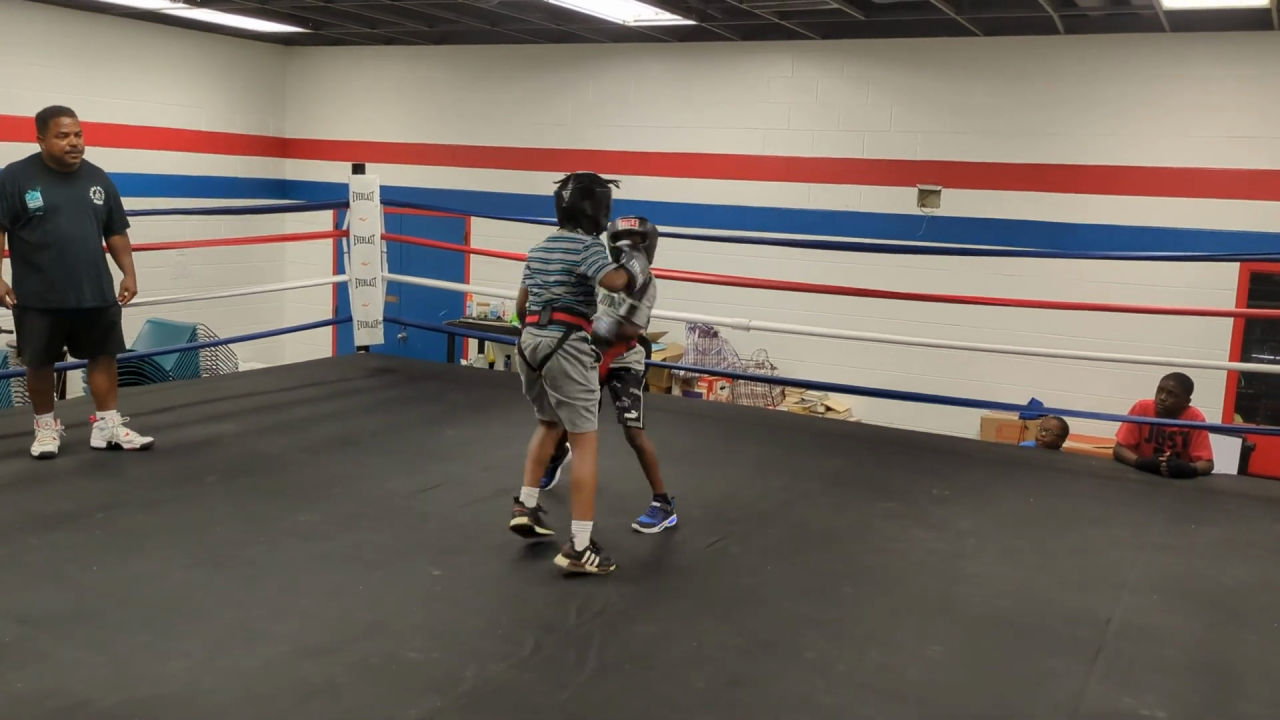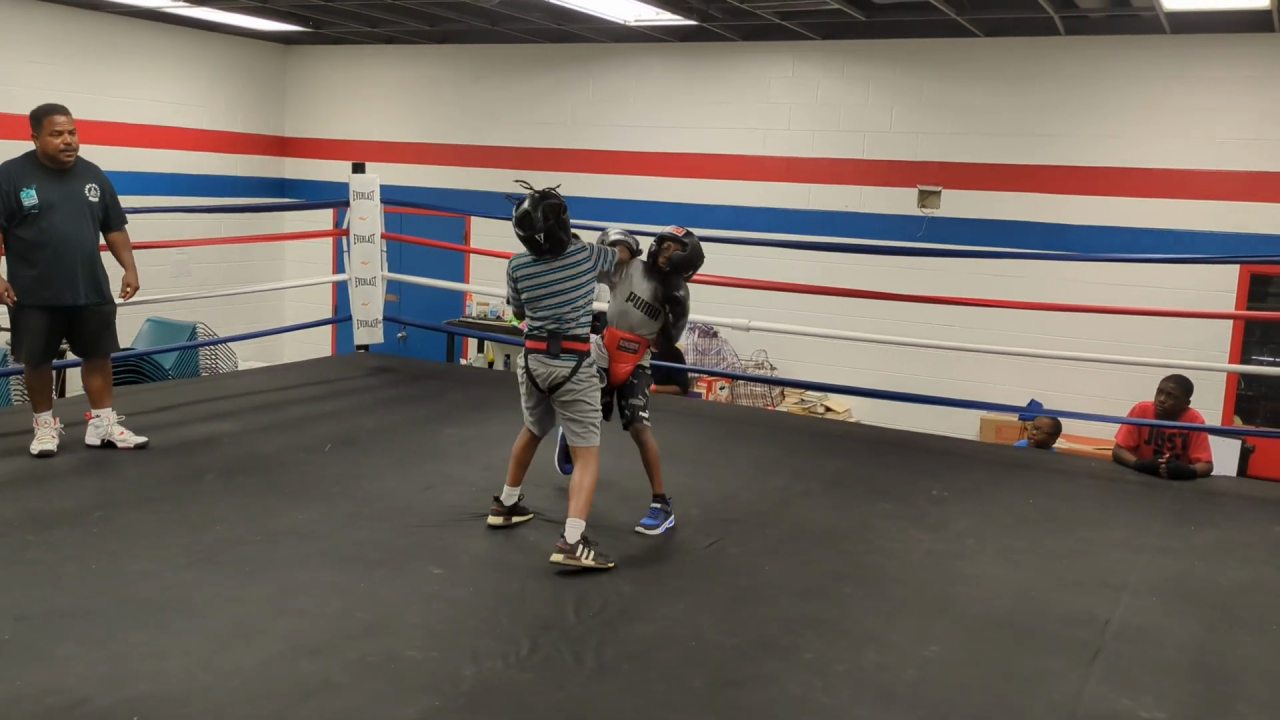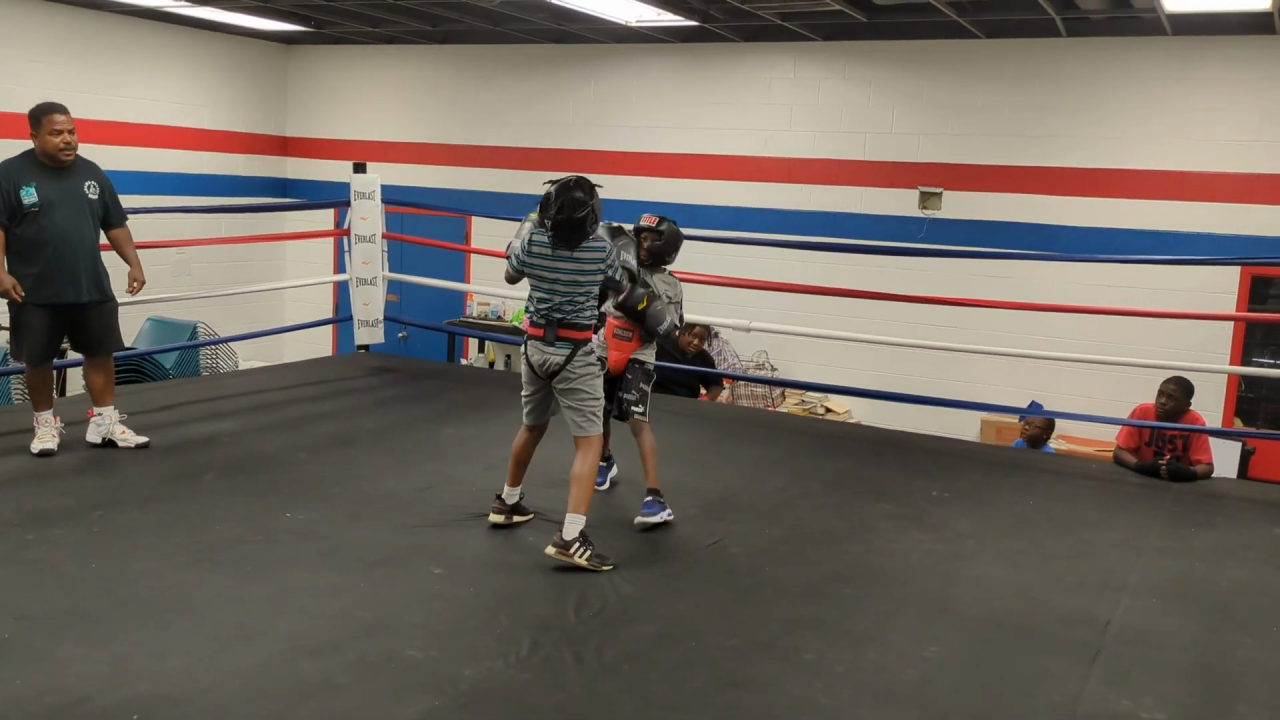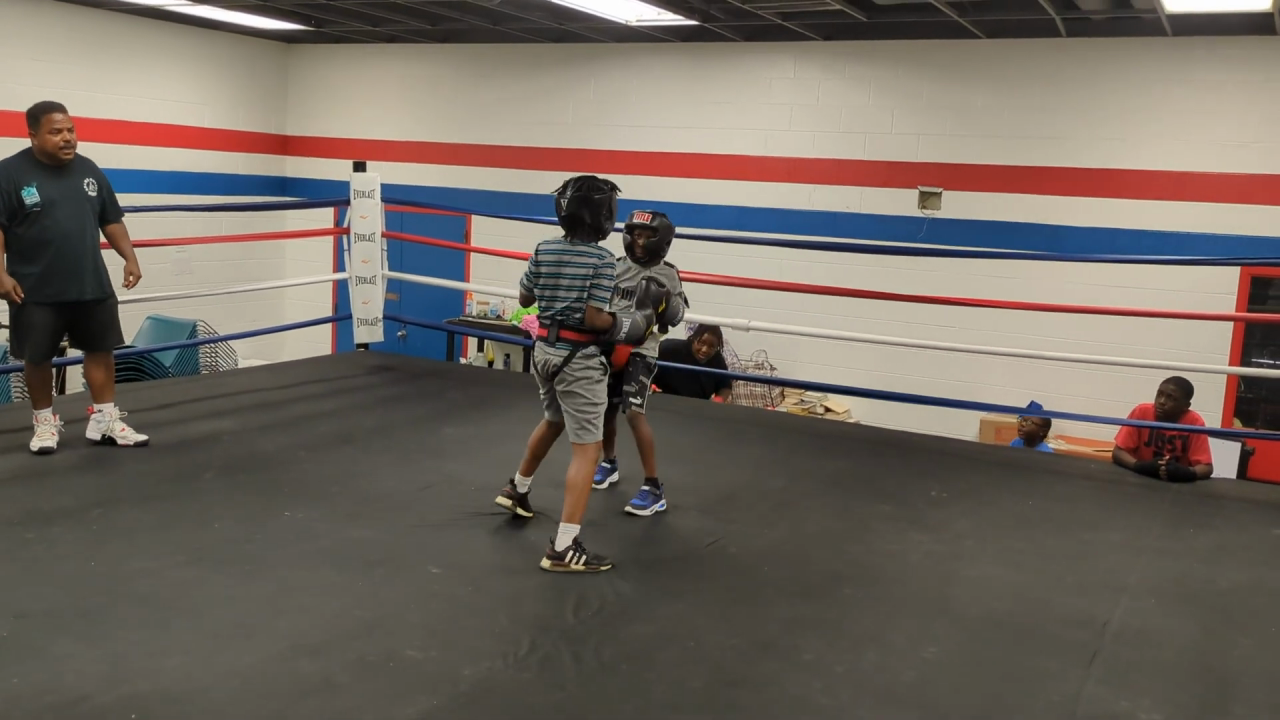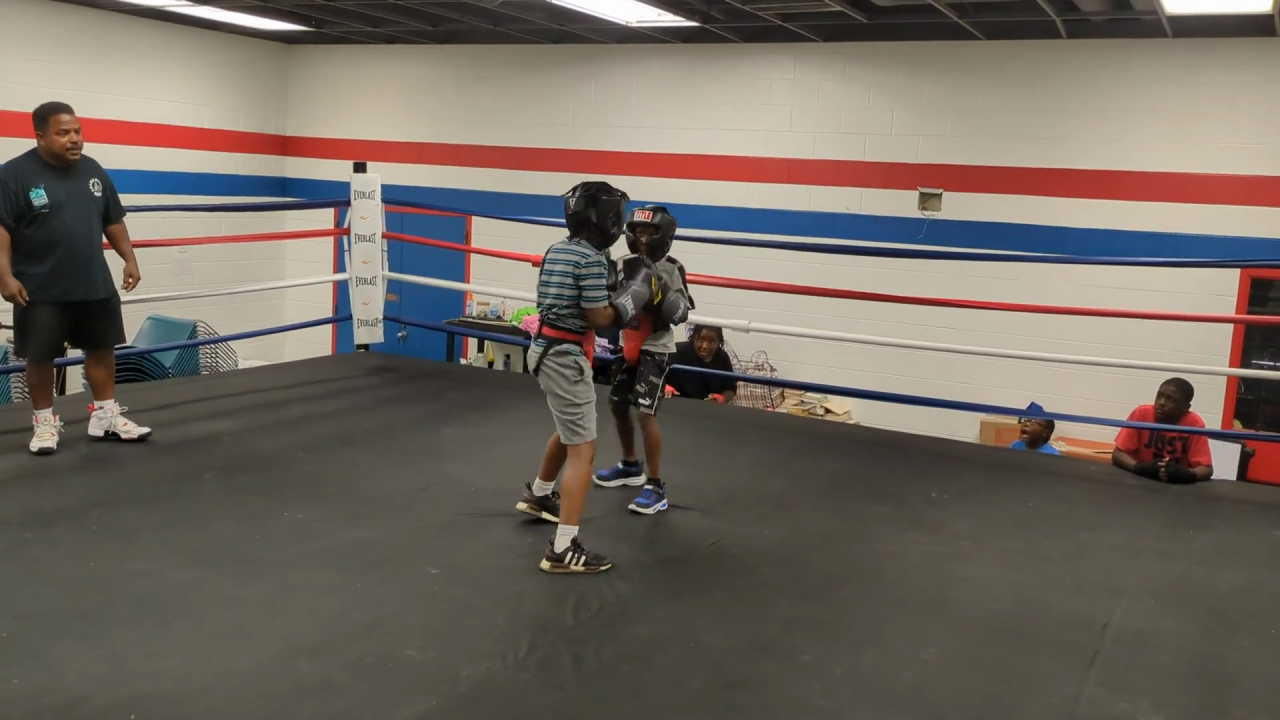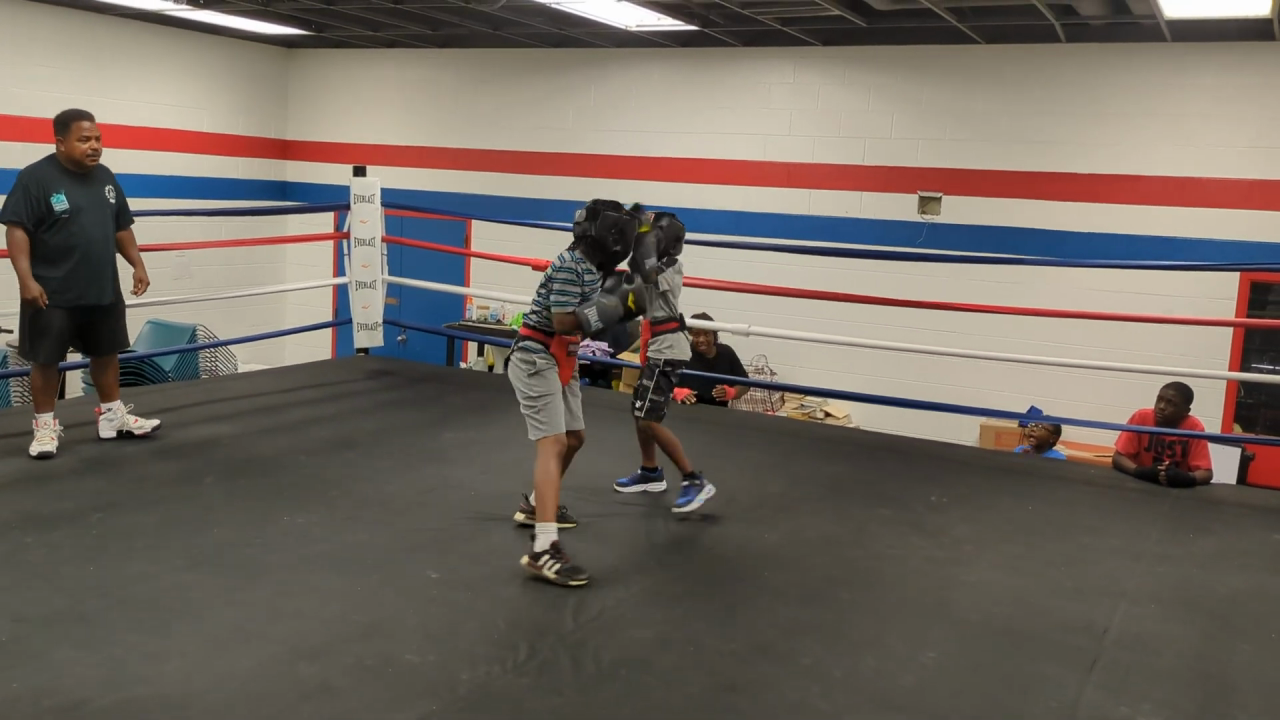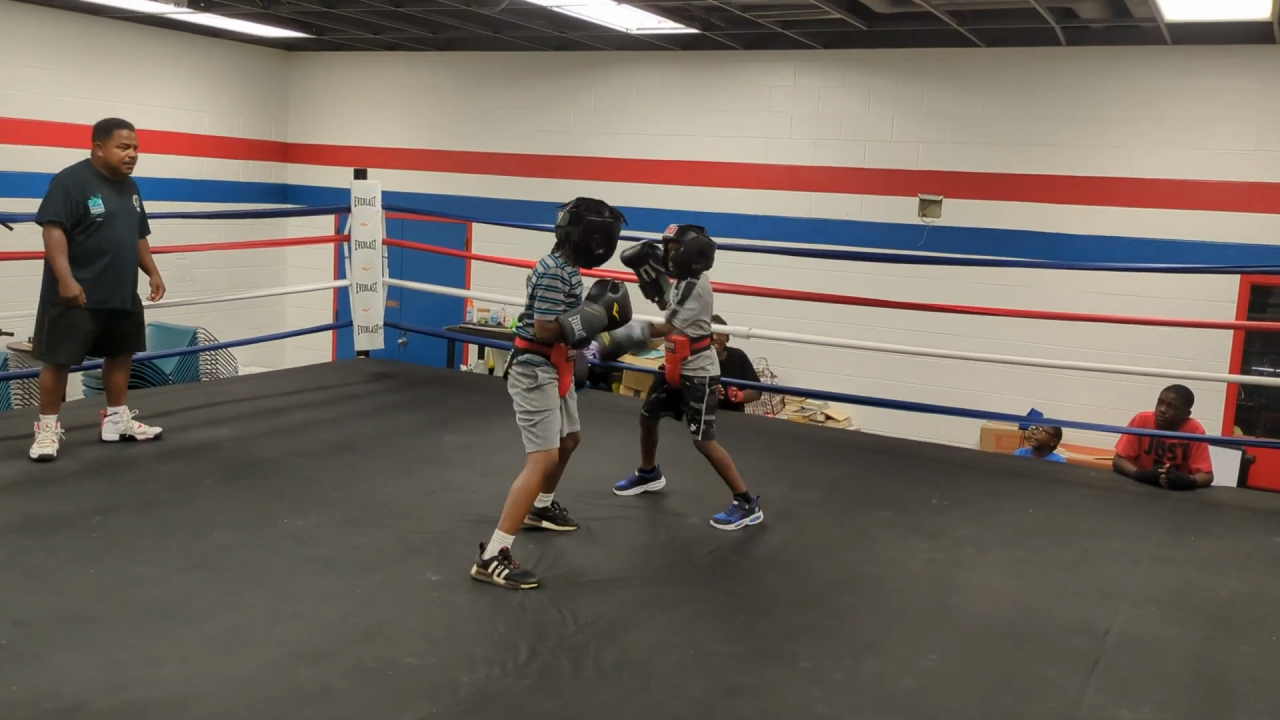
dt=0.2s
person 1, frame 1
left shoulder: (540, 247)
right shoulder: (588, 244)
left elbow: (523, 305)
right elbow: (613, 280)
right wrist: (636, 270)
left hip: (530, 340)
right hip: (568, 345)
left knee: (550, 424)
right knee: (584, 442)
left ankle: (527, 507)
right ankle: (579, 545)
person 1, frame 2
left shoulder: (519, 267)
right shoulder: (586, 253)
right elbow: (625, 255)
right wrist: (623, 241)
left hip: (534, 360)
right hip: (574, 364)
left knee: (533, 429)
right knee: (587, 454)
left ankle: (505, 504)
right ankle: (574, 541)
person 1, frame 3
left shoulder: (533, 242)
right shoulder: (599, 253)
left elbow: (511, 274)
right elbow: (618, 279)
left hip: (535, 347)
right hip: (574, 354)
left knee: (533, 426)
right knee: (590, 443)
left ankle: (508, 504)
right ankle: (571, 538)
person 1, frame 4
left shoulder: (543, 250)
right shoulder: (601, 259)
left elbow: (524, 298)
right elbow: (595, 320)
right wrist: (635, 323)
left hip: (544, 349)
right hip: (578, 356)
left knee: (554, 421)
right knee: (586, 448)
left ankle: (517, 489)
right ankle: (563, 548)
person 1, frame 5
left shoulder: (556, 252)
right shoulder: (588, 259)
right elbow: (600, 316)
right wrist: (639, 291)
left hip: (551, 353)
right hip: (563, 358)
left knee: (571, 432)
right knee: (583, 449)
left ankle: (539, 495)
right ankle: (563, 548)
person 1, frame 6
left shoulder: (589, 265)
right shoulder: (569, 266)
left elbow: (594, 307)
right elbow: (563, 323)
left wrist: (616, 296)
right wrist: (612, 306)
left hip: (558, 360)
right hip: (534, 359)
left knee: (573, 437)
right knee: (551, 446)
left ankle: (535, 505)
right ankle: (543, 549)
person 1, frame 7
left shoulder: (567, 268)
right shoulder: (552, 272)
right elbow: (546, 330)
right wrist: (596, 314)
left hip: (557, 367)
right hip: (534, 371)
left knee: (569, 440)
right knee: (544, 459)
left ankle: (541, 507)
right ankle: (493, 555)
person 2, frame 1
left shoulder: (98, 179)
left elbow: (116, 232)
left wrist: (129, 273)
left hip: (95, 293)
right hip: (37, 296)
left knee: (103, 356)
right knee: (39, 362)
left ankle: (108, 426)
right ankle: (46, 428)
person 2, frame 2
left shoulder: (93, 176)
left elbow: (114, 228)
left wrist: (130, 268)
left hip: (91, 290)
right hip: (33, 293)
left knee: (98, 355)
right knee: (37, 359)
left ankle: (103, 424)
right ankle: (45, 426)
person 2, frame 3
left shoulder: (92, 173)
left elbow: (115, 225)
left wrist: (134, 264)
left hip: (91, 288)
right hip: (35, 291)
left knee: (101, 352)
right knee: (37, 358)
left ankle: (104, 423)
right ankle: (46, 425)
person 2, frame 4
left shoulder: (88, 170)
left elbow: (111, 221)
left wrist: (129, 258)
left hip: (91, 285)
right hip: (36, 290)
left knee: (101, 349)
right knee: (37, 356)
left ankle: (105, 421)
right ankle: (45, 423)
person 2, frame 5
left shoulder: (93, 171)
left elbow: (113, 221)
left wrist: (129, 259)
left hip: (95, 285)
right hip: (41, 290)
left knee: (102, 347)
right knee: (40, 355)
left ankle: (105, 417)
right ankle: (45, 423)
person 2, frame 6
left shoulder: (105, 178)
right shoulder: (36, 178)
left elbow: (121, 227)
left wrist: (138, 265)
left hip: (103, 290)
right hip: (54, 293)
left knee: (107, 353)
right knee: (45, 358)
left ankle: (113, 417)
right ankle: (45, 427)
person 2, frame 7
left shoulder: (129, 186)
right shoulder: (71, 181)
left elbow: (138, 237)
right elbow: (53, 230)
left wrist: (153, 274)
right wrist: (65, 279)
left hip: (122, 295)
right hip: (76, 295)
left knee: (121, 354)
right knee: (58, 359)
left ankle: (117, 420)
right ankle: (47, 428)
person 3, frame 1
left shoulder: (645, 285)
left elbow: (631, 327)
left hip: (626, 364)
left knee: (633, 430)
left ankle: (663, 504)
right ankle: (559, 454)
person 3, frame 2
left shoulder: (675, 295)
right shoulder: (628, 268)
left elbow: (666, 343)
left wrist: (678, 312)
left hip: (636, 366)
right hip: (602, 358)
left knee: (640, 430)
left ankle: (661, 505)
person 3, frame 3
left shoulder: (668, 284)
left elbow: (669, 327)
left wrist: (650, 303)
left hip: (639, 359)
right hip: (605, 352)
left knee: (638, 422)
left ankle: (656, 499)
right ankle: (606, 462)
person 3, frame 4
left shoulder: (667, 274)
right shoulder: (618, 267)
left elbow: (677, 315)
left hip: (642, 352)
left knee: (635, 414)
right knee: (607, 409)
left ankle: (653, 487)
right ankle: (609, 463)
person 3, frame 5
left shoulder: (671, 268)
left elbow: (681, 312)
left wrist: (663, 297)
left hip: (657, 348)
right hip: (630, 345)
left knee: (645, 414)
right knee: (619, 405)
left ankle: (655, 487)
right ankle: (630, 464)
person 3, frame 6
left shoulder: (669, 265)
right shoulder: (656, 265)
left elbow: (647, 269)
left wrist: (647, 235)
left hip: (667, 352)
right hip: (655, 350)
left knee: (649, 420)
right knee: (640, 413)
left ankle: (693, 480)
right ankle: (651, 473)
person 3, frame 7
left shoulder: (694, 285)
right shoulder: (682, 281)
left elbow: (669, 326)
right elbow: (663, 301)
left wrist: (622, 337)
right wrist: (646, 270)
left hip: (698, 370)
right hip: (677, 366)
left knee: (703, 440)
right knee: (648, 416)
left ankle: (747, 504)
right ankle: (648, 473)
